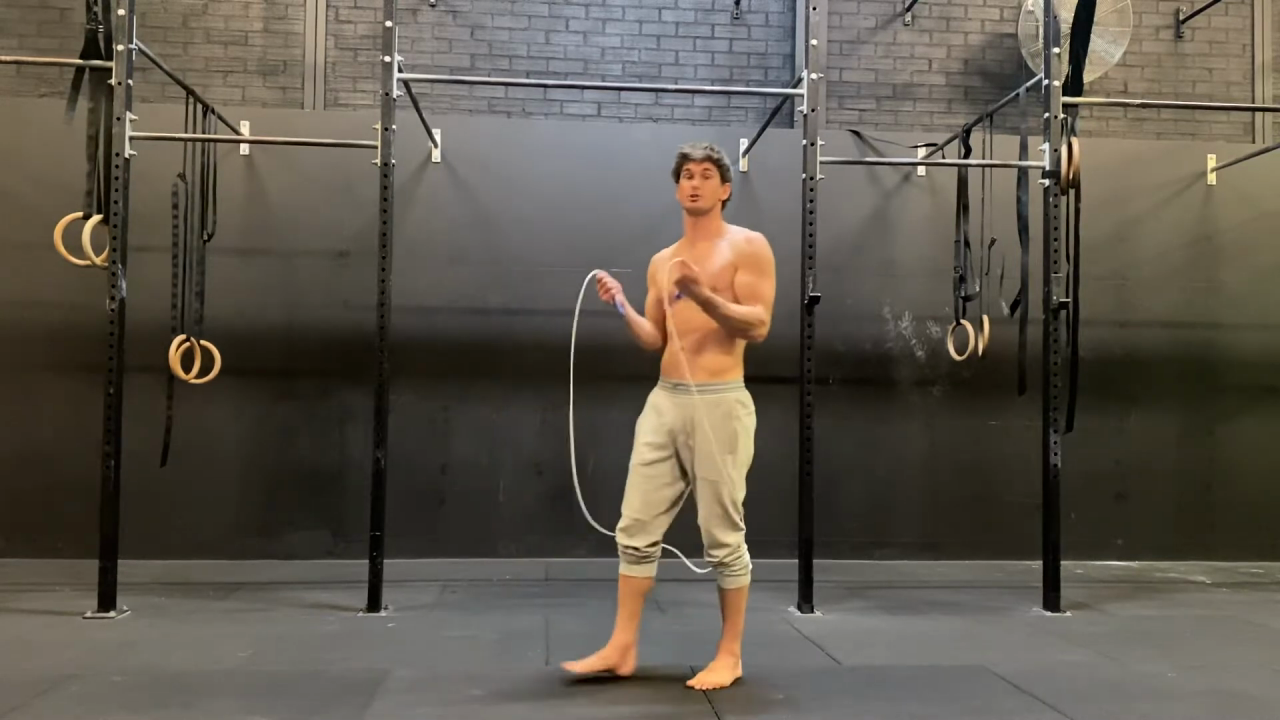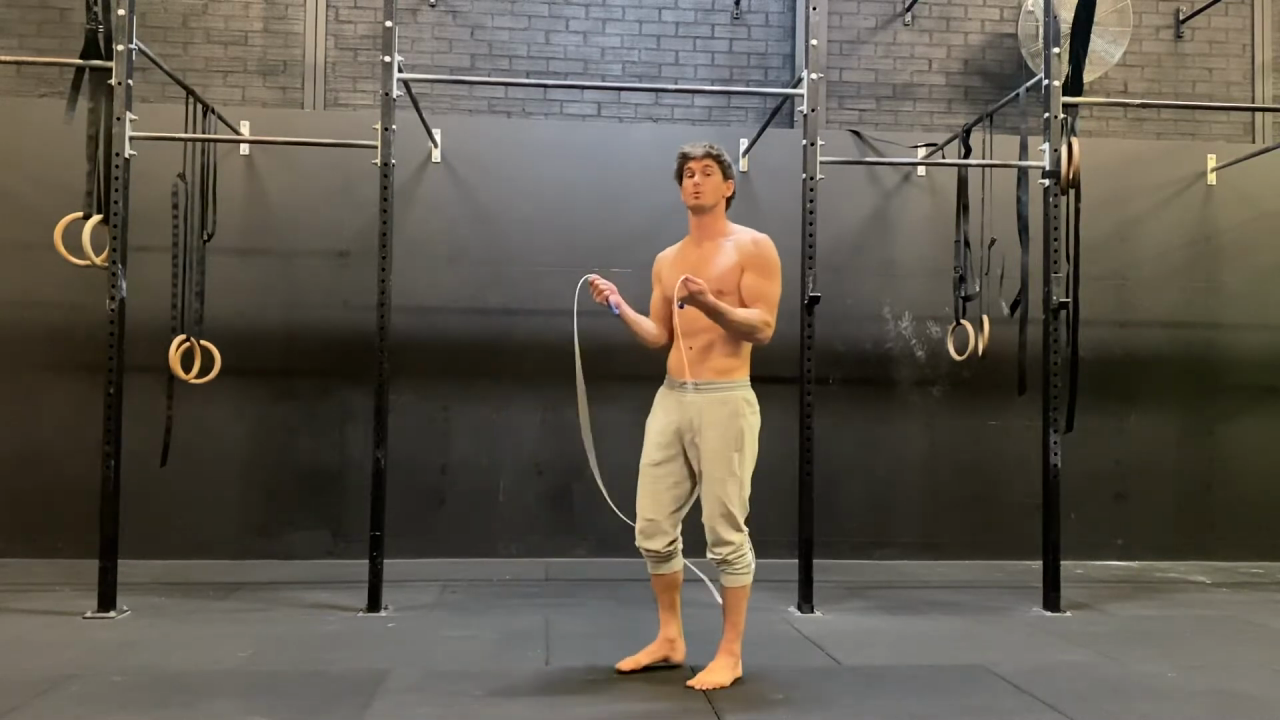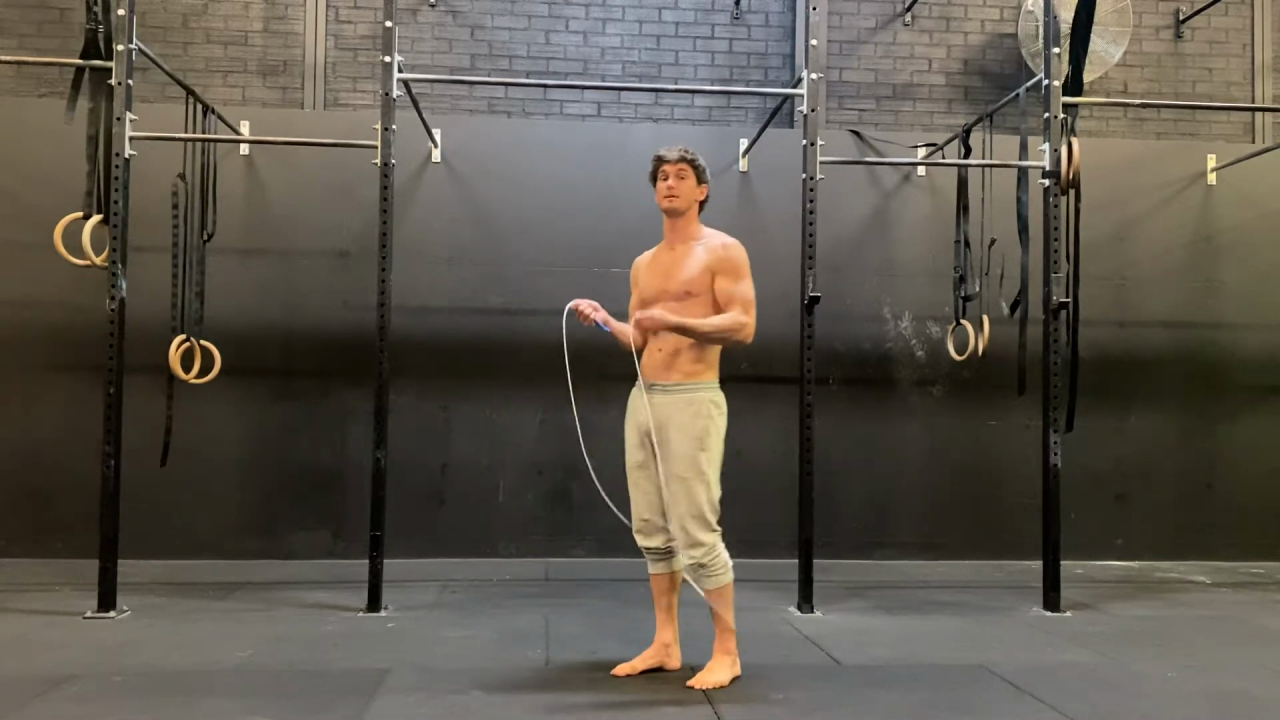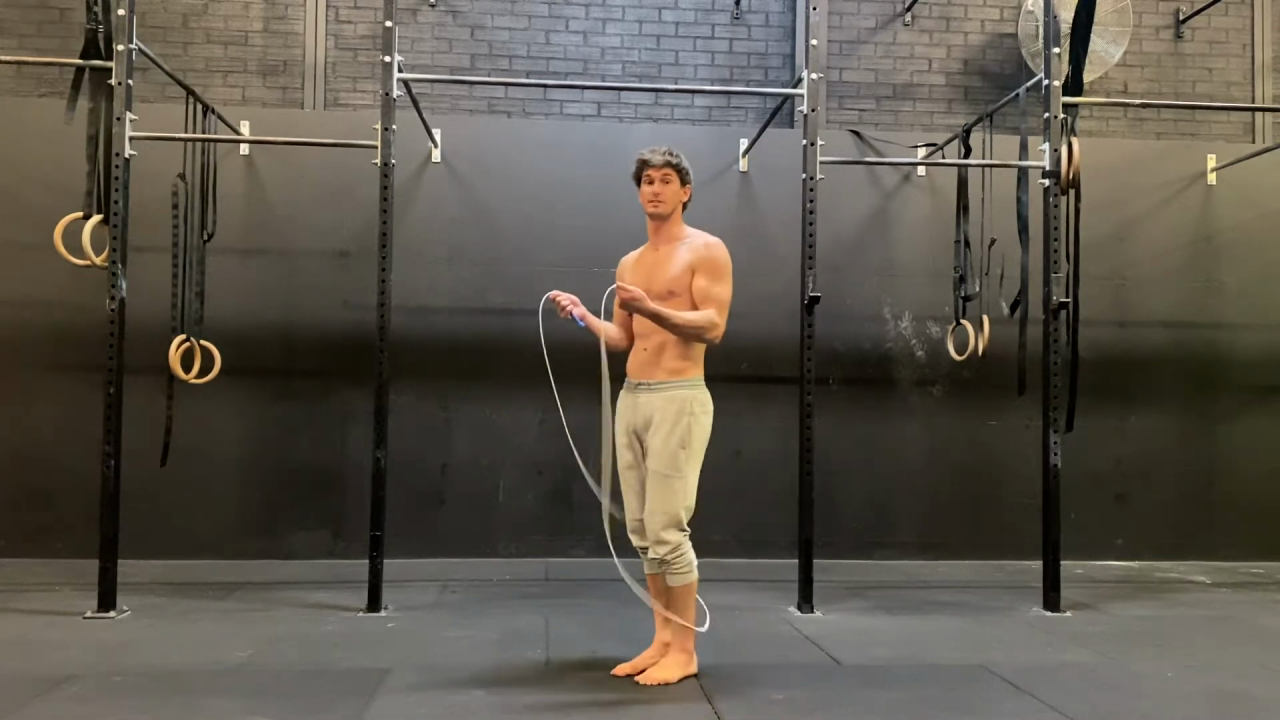
dt=0.4s
person 1, frame 1
left shoulder: (749, 247)
right shoulder: (661, 261)
left elbow: (757, 325)
right elbow: (653, 339)
left wrist: (702, 295)
right wrist: (620, 305)
left hip: (720, 403)
right hip: (663, 401)
left knee: (723, 536)
right knee: (636, 527)
left ankle: (729, 655)
right ankle: (621, 648)
person 1, frame 2
left shoulder: (753, 247)
right shoulder: (666, 260)
left elbow: (763, 328)
left wrist: (709, 303)
right wrist: (619, 306)
left hip: (725, 402)
right hip: (670, 400)
left knee: (726, 535)
right knee: (653, 529)
left ankle: (730, 654)
right ankle: (669, 637)
person 1, frame 3
left shoulder: (723, 250)
right shoulder: (643, 264)
left elbow: (743, 328)
left wrist: (678, 320)
right wrist: (604, 321)
left hip: (693, 401)
right hip: (643, 400)
left knee: (696, 530)
right knee: (652, 530)
left ankle: (726, 652)
right ankle: (666, 643)
person 1, frame 4
left shoulder: (706, 250)
right shoulder: (629, 263)
left elbow: (712, 327)
left wrist: (650, 308)
right wrist: (584, 316)
left hip: (678, 399)
right hip: (631, 399)
left knee: (667, 529)
right knee: (642, 531)
left ankle: (684, 650)
right ankle: (662, 641)
